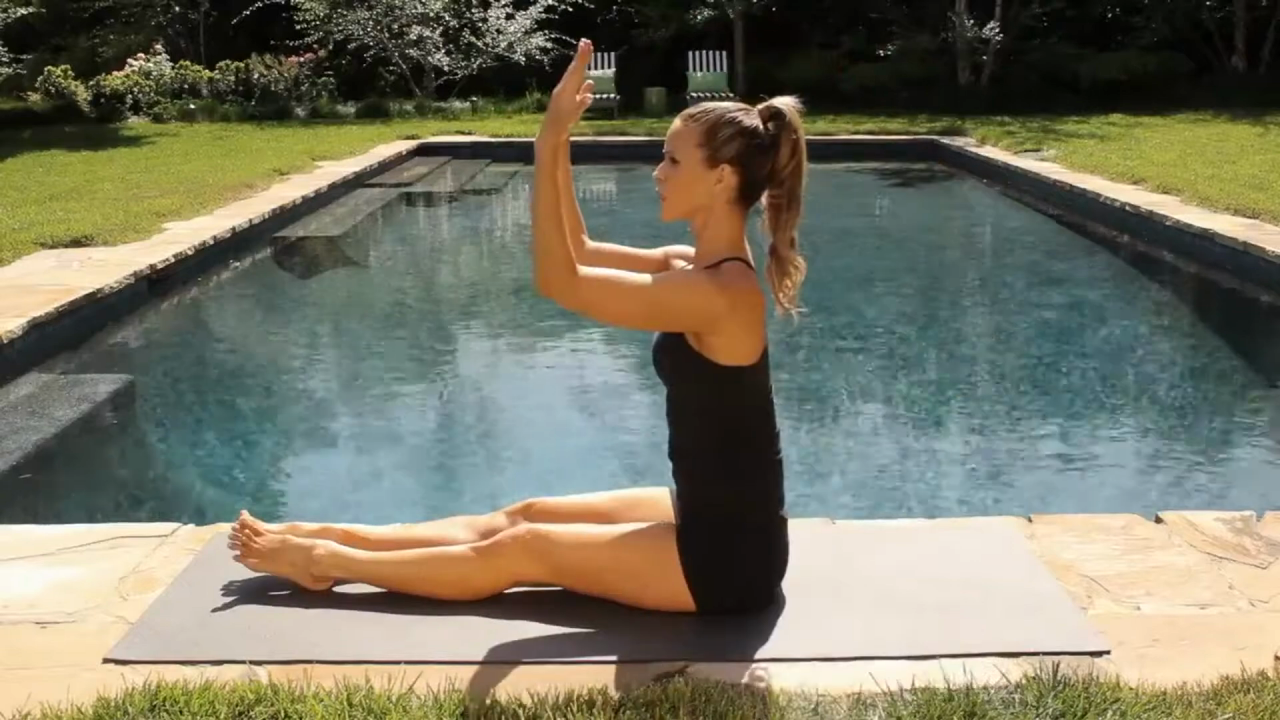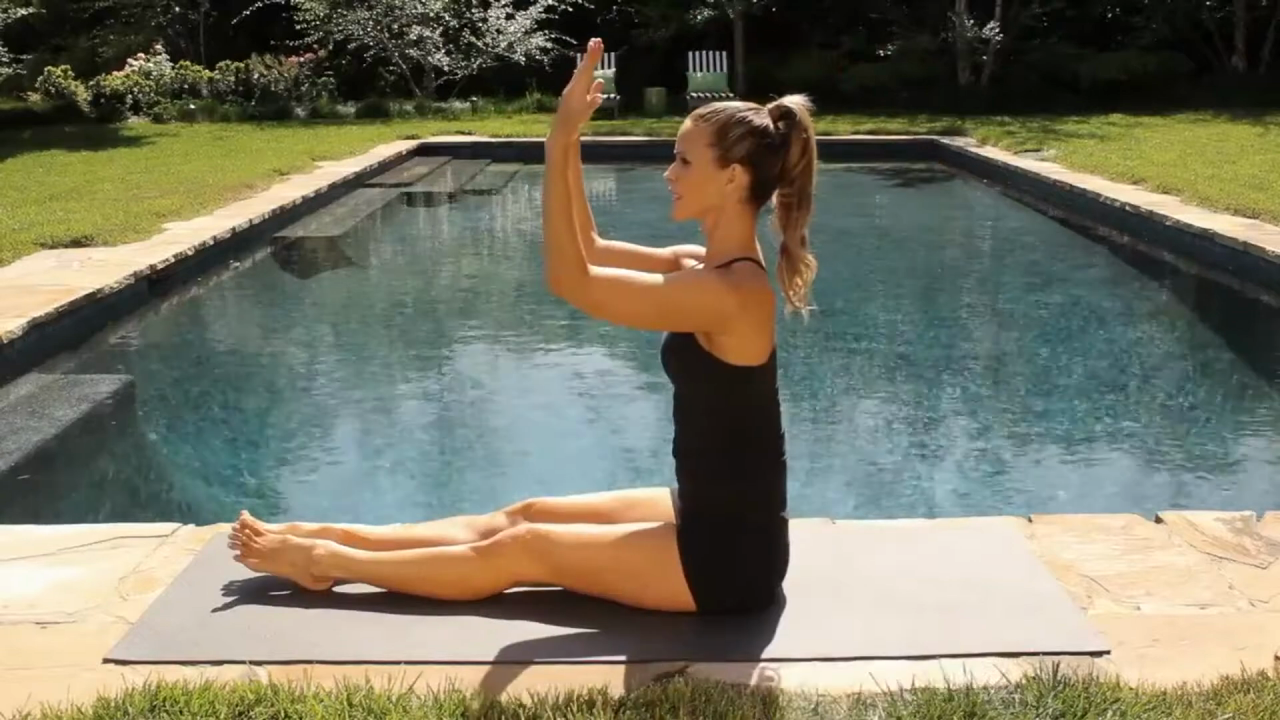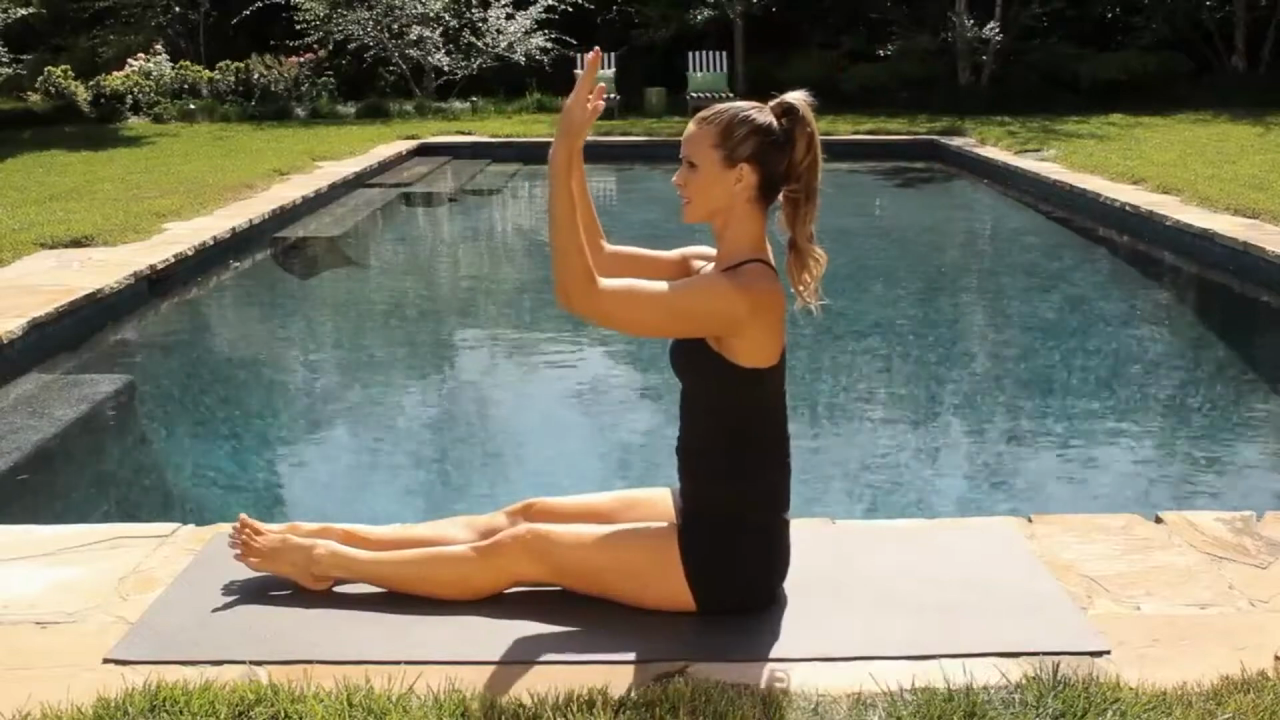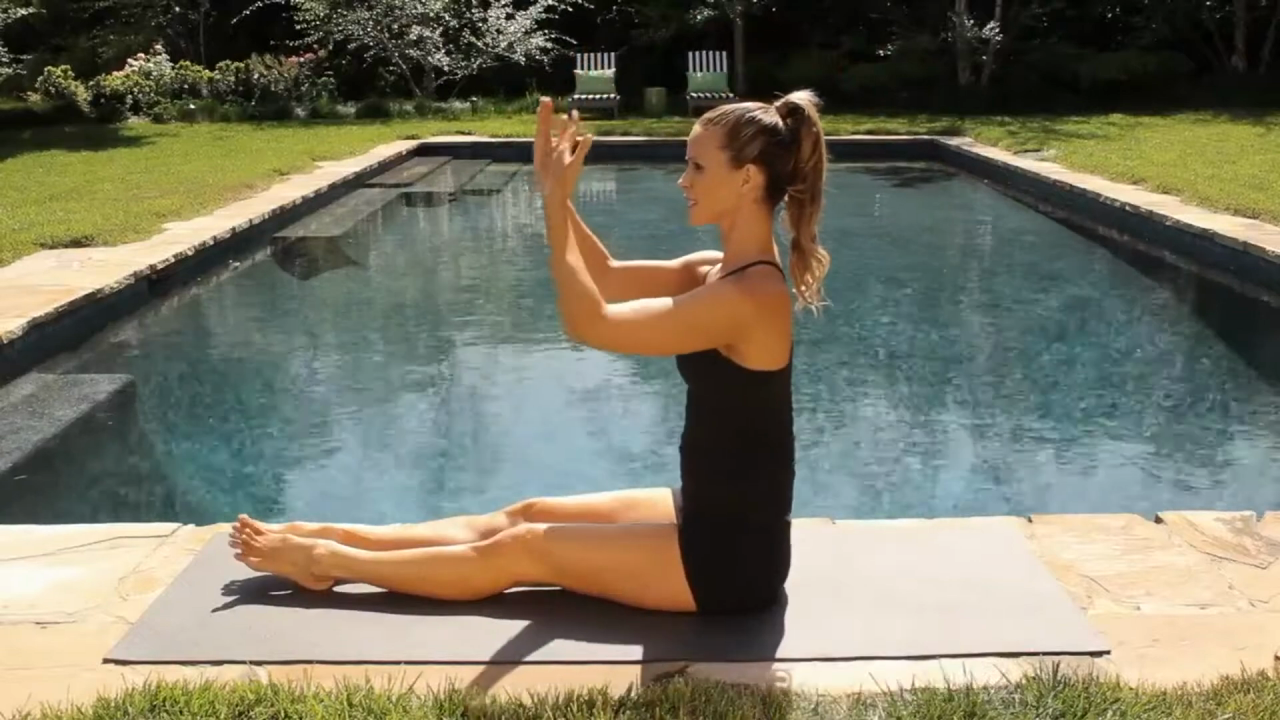
dt=0.4s
person 1, frame 1
left shoulder: (722, 293)
right shoulder: (703, 269)
left elbow: (561, 278)
right elbow: (582, 256)
left wrist: (550, 143)
right wrist: (554, 139)
left hip: (731, 546)
right hip: (706, 516)
left knee: (520, 548)
right knee: (525, 516)
left ankle: (324, 562)
right ankle: (326, 545)
person 1, frame 2
left shoulder: (729, 293)
right shoulder: (708, 266)
left elbow: (571, 280)
right elbow: (592, 251)
left wrist: (559, 146)
right wrist: (566, 143)
left hip: (729, 553)
right hip: (708, 518)
left knee: (518, 550)
right knee: (525, 517)
left ankle: (324, 562)
right ankle: (329, 537)
person 1, frame 3
left shoulder: (739, 294)
right shoulder: (718, 267)
left elbow: (580, 293)
right elbow: (599, 257)
left wrist: (562, 158)
right wrist: (570, 150)
left hip: (731, 553)
right hip: (710, 518)
left knee: (519, 549)
right knee: (526, 516)
left ankle: (325, 560)
right ankle: (328, 535)
person 1, frame 4
left shoulder: (747, 296)
right shoulder: (725, 271)
left elbow: (589, 322)
right elbow: (608, 275)
left wrist: (554, 202)
right wrist: (555, 192)
left hip: (732, 552)
right hip: (711, 517)
left knee: (521, 550)
right knee: (527, 516)
left ankle: (328, 562)
right ankle: (333, 537)
